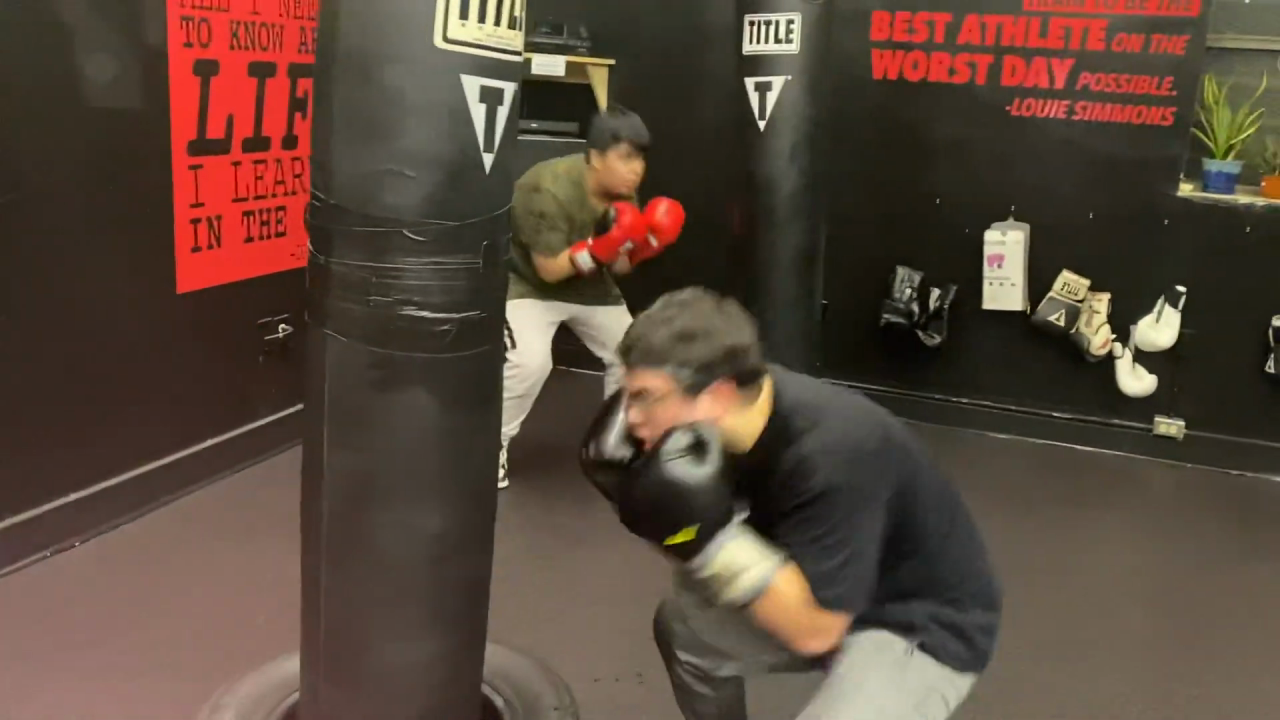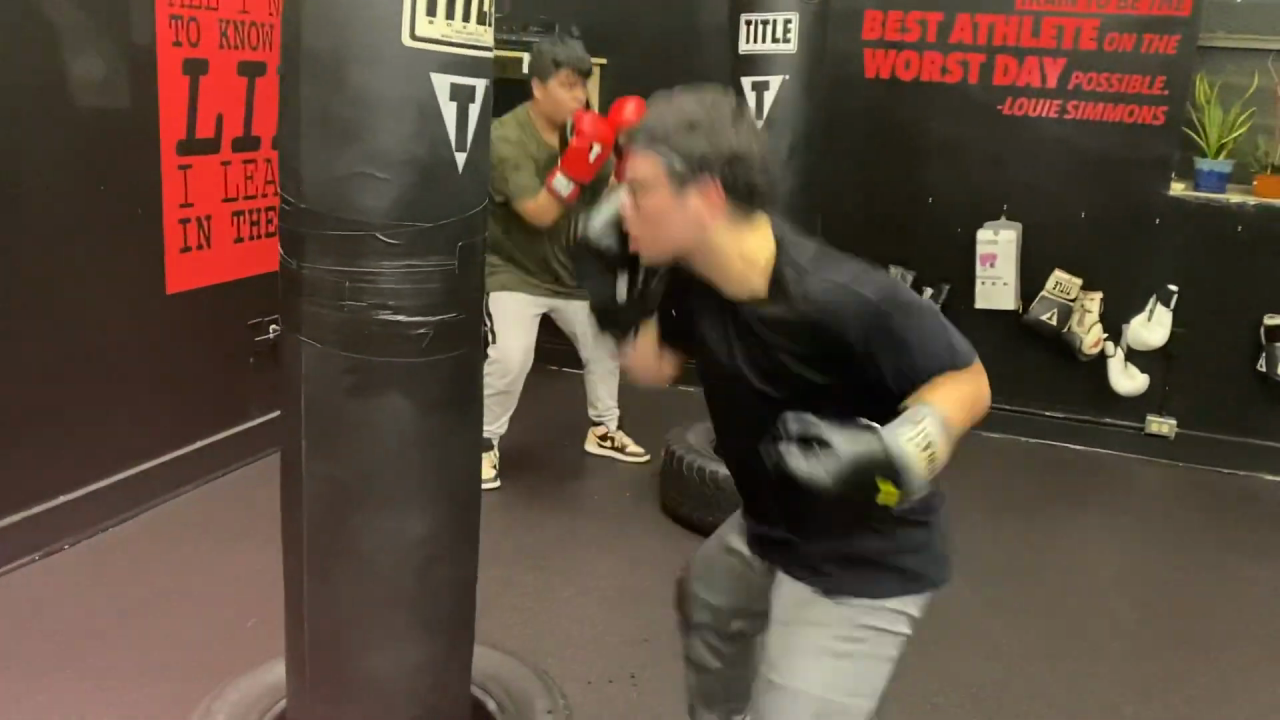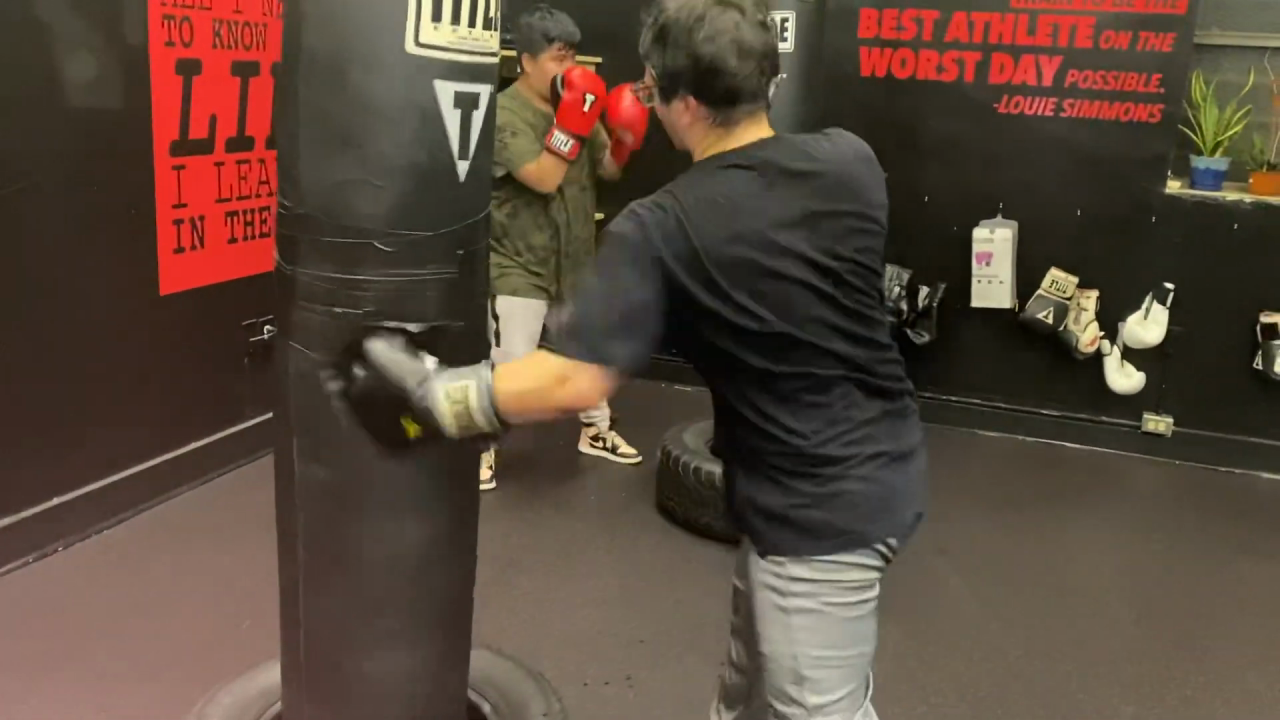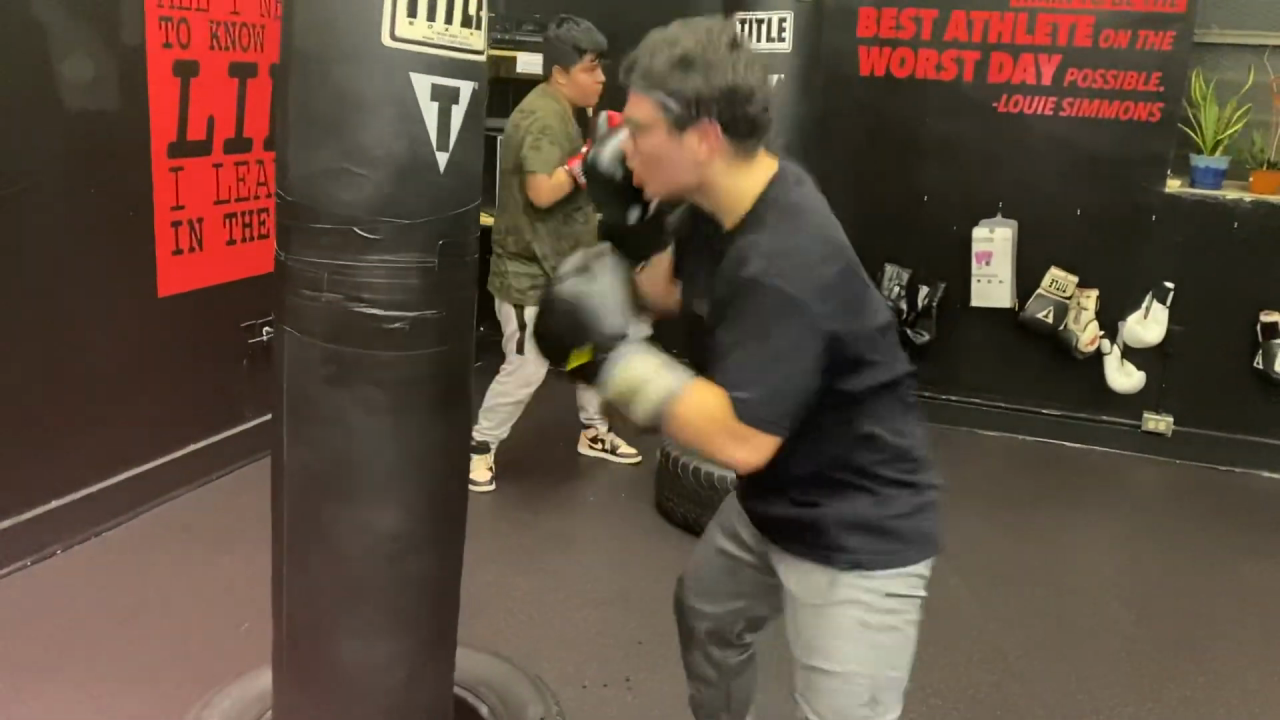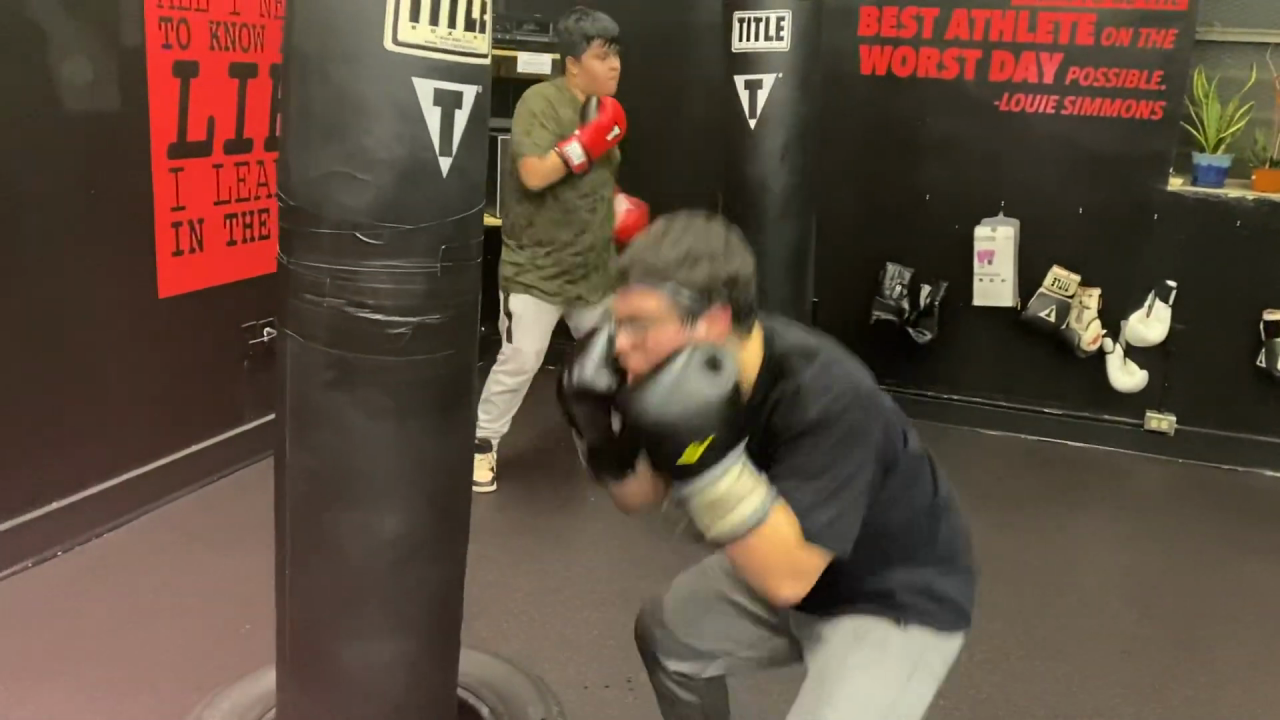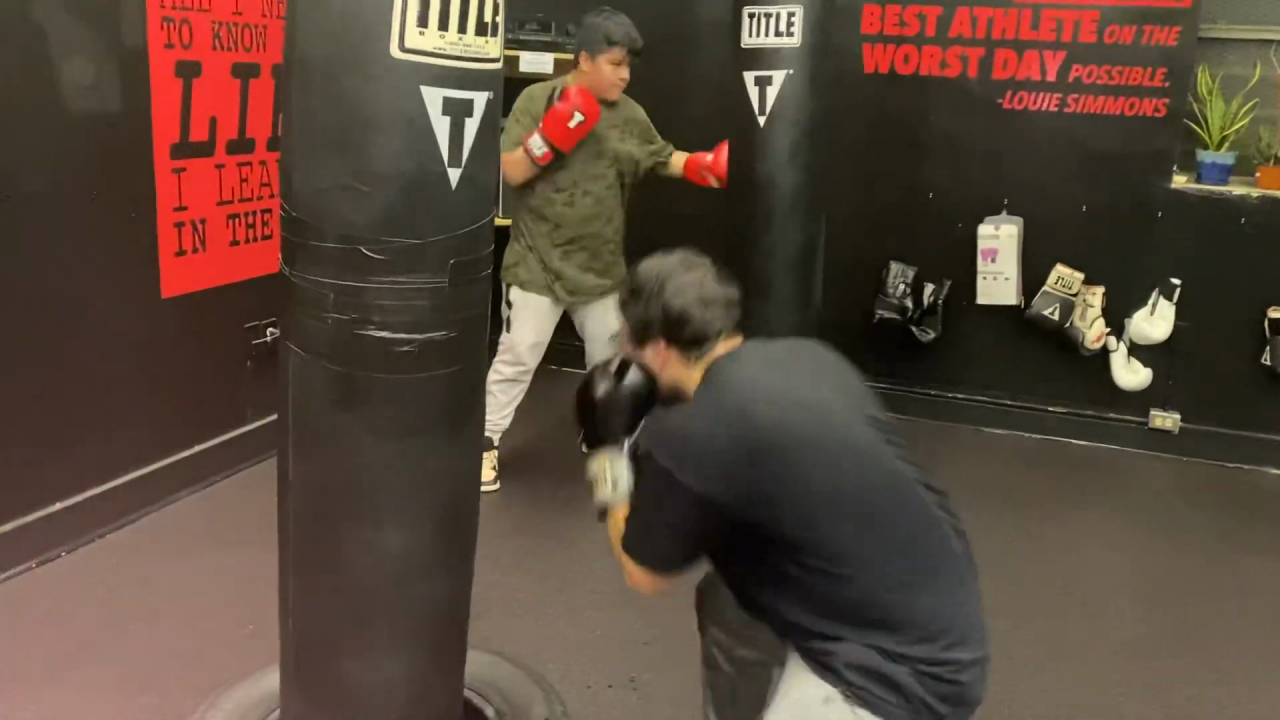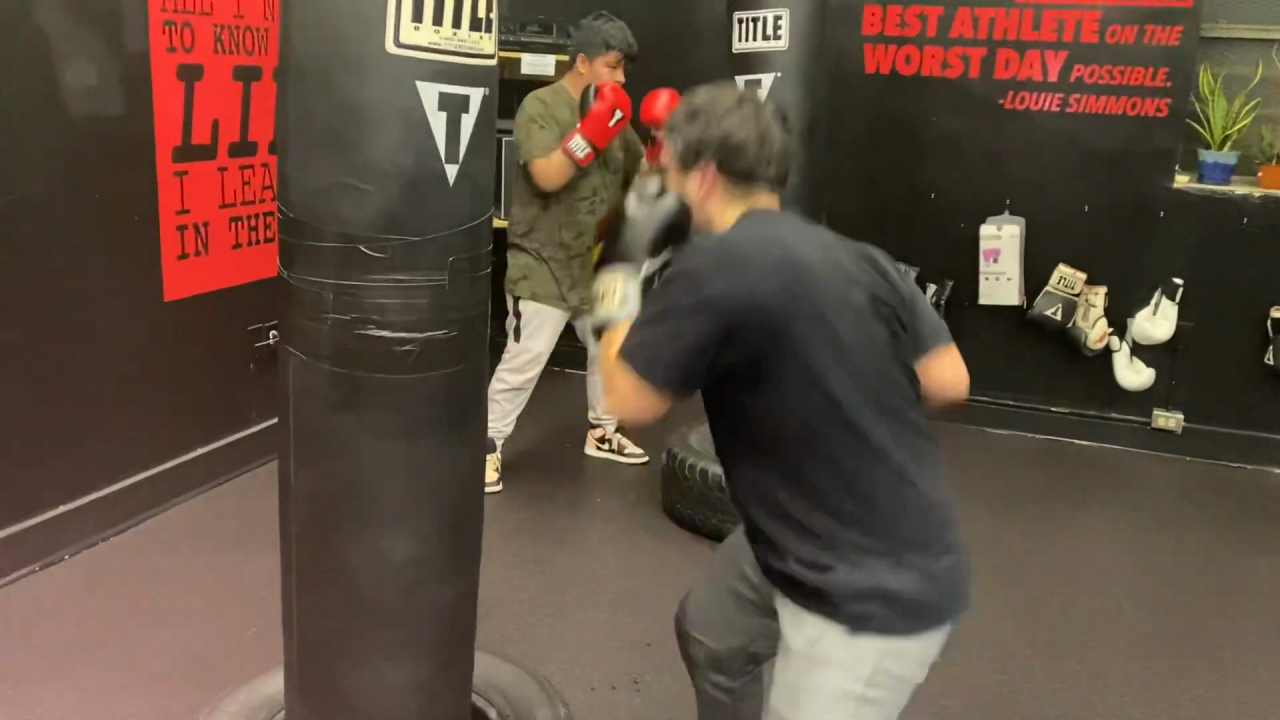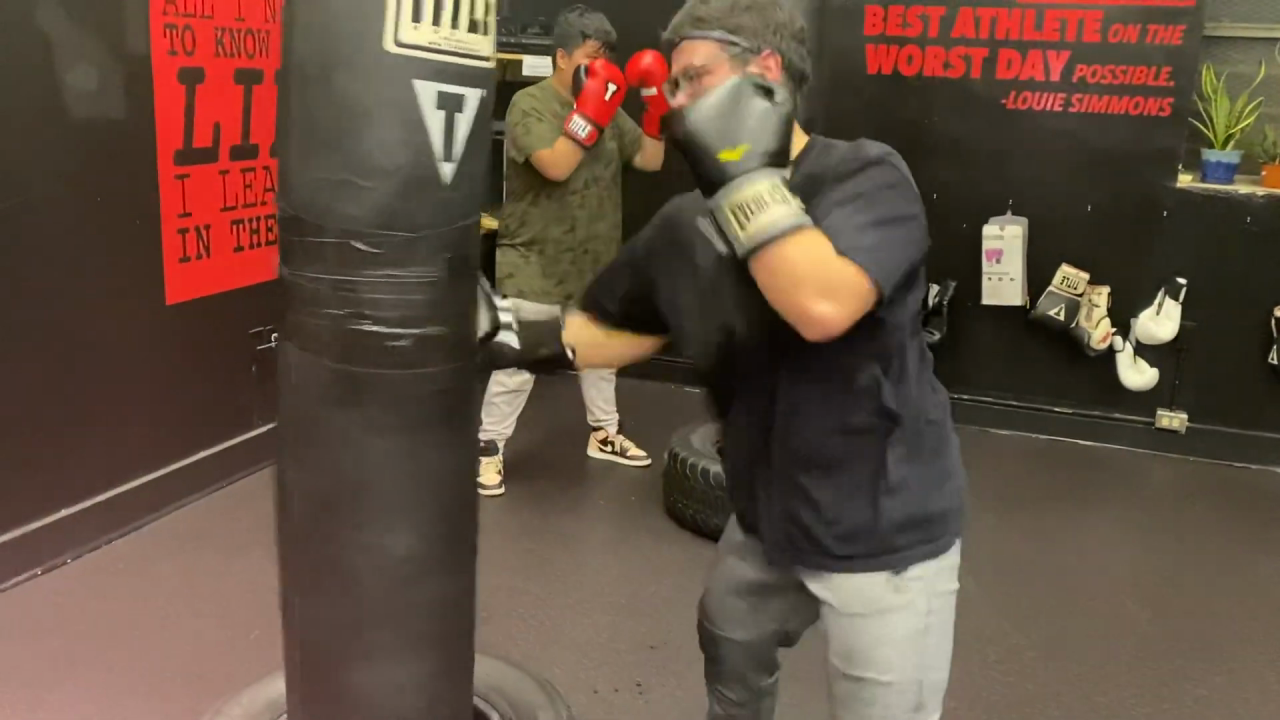
dt=0.2s
person 1, frame 1
left shoulder: (835, 453)
right shoulder: (716, 427)
left elbow: (814, 629)
left wrist: (706, 534)
left hip: (923, 626)
right knee: (684, 626)
person 1, frame 2
left shoulder: (836, 296)
right shoulder: (696, 271)
left elbow: (967, 385)
right elbow: (651, 366)
left wrist: (893, 458)
left hip: (862, 556)
right knee: (706, 598)
person 1, frame 3
left shoulder: (665, 225)
right shoulder: (850, 159)
left elbow: (578, 378)
left wrist: (431, 394)
left hip: (825, 500)
right knee: (753, 606)
person 1, frame 4
left shoulder: (779, 267)
right shoulder: (759, 183)
left elbow: (742, 443)
right elbow: (664, 285)
left wrist: (614, 356)
left hip: (860, 525)
right hip: (775, 500)
right knee: (709, 610)
person 1, frame 5
left shoulder: (826, 399)
right shoulder: (697, 371)
left elbow: (787, 576)
right elbow: (638, 492)
left wrist: (702, 452)
right wrist: (603, 435)
left hip: (899, 605)
right knee: (667, 637)
person 1, frame 6
left shoulder: (691, 439)
right shoulder: (807, 357)
left elbow: (647, 572)
left wrist: (609, 450)
left hip: (899, 667)
right knee: (723, 603)
person 1, frame 7
left shoulder: (737, 256)
right shoulder: (857, 259)
left elbow: (629, 400)
right elbow: (948, 381)
left hip: (878, 585)
right knee: (706, 632)
person 1, frame 8
left shoulder: (869, 174)
right shoulder: (695, 212)
left elbow: (823, 307)
right elbow: (610, 335)
left wrist: (748, 175)
left hip: (889, 523)
right hip: (772, 511)
right knee: (733, 637)
person 2, frame 1
left shoulder: (624, 195)
right shoulder: (549, 190)
left elbow: (621, 265)
right elbow: (549, 269)
left wrist: (648, 242)
right wrist: (608, 245)
left hip: (589, 287)
right hip: (527, 282)
right knee: (529, 364)
right ankle: (494, 446)
person 2, frame 2
left shoulder: (586, 130)
right shoulder: (506, 139)
right elbow: (540, 215)
right wrist: (577, 164)
left hip: (574, 268)
right hip: (513, 268)
left knee: (603, 347)
right knee: (509, 360)
left ankle: (603, 429)
right ankle: (484, 443)
person 2, frame 3
left shoulder: (572, 100)
right shoulder: (505, 114)
left elbow: (607, 168)
right elbow: (544, 179)
left wrist: (625, 137)
right wrist: (571, 122)
left hip: (572, 262)
right hip: (517, 267)
right knee: (511, 362)
left ankle: (595, 430)
right ankle: (480, 444)
person 2, frame 4
left shoulder: (560, 112)
right shoulder: (541, 117)
right elbow: (542, 192)
right wrist: (590, 159)
right hip: (531, 275)
right knee: (525, 371)
left ankle: (594, 431)
right ankle: (480, 445)
person 2, frame 5
left shoulder: (596, 107)
right shoulder: (548, 102)
right elbow: (534, 175)
left wrist: (616, 203)
right wrist: (590, 140)
left hip: (590, 267)
right hip: (533, 268)
right knee: (520, 364)
right ankle: (483, 445)
person 2, frame 6
left shoulder: (628, 113)
right shoulder: (537, 99)
left elbow: (665, 161)
right elbow: (511, 171)
left wrist: (709, 165)
right wrist: (553, 131)
left hip: (603, 264)
right hip: (539, 260)
left knee: (610, 352)
right knee: (517, 354)
right ankle: (486, 443)
person 2, frame 7
left shoulder: (613, 110)
right shoulder: (541, 106)
left elbow: (639, 171)
right elbow: (547, 177)
right wrist: (591, 129)
left hip: (600, 264)
right hip: (543, 266)
right knee: (525, 361)
left ankle: (601, 432)
right ankle: (488, 447)
person 2, frame 8
left shoulder: (608, 105)
right shoulder: (530, 104)
left elbow: (650, 161)
right elbow: (556, 167)
left wrist: (655, 109)
right wrist: (589, 112)
left hip: (593, 263)
right hip: (532, 263)
right knee: (517, 364)
left ankle: (604, 433)
right ankle: (489, 448)
